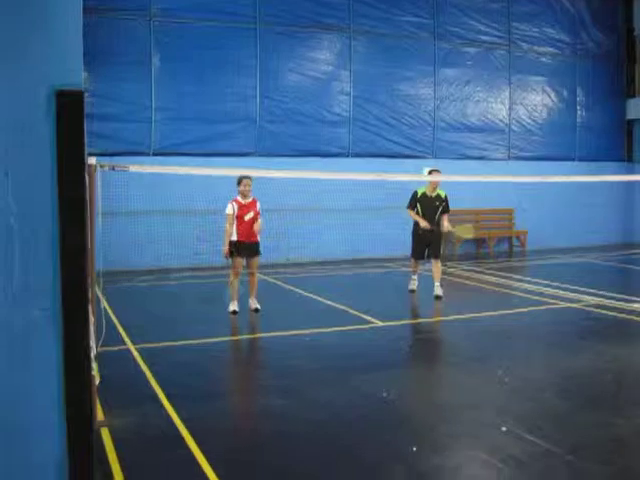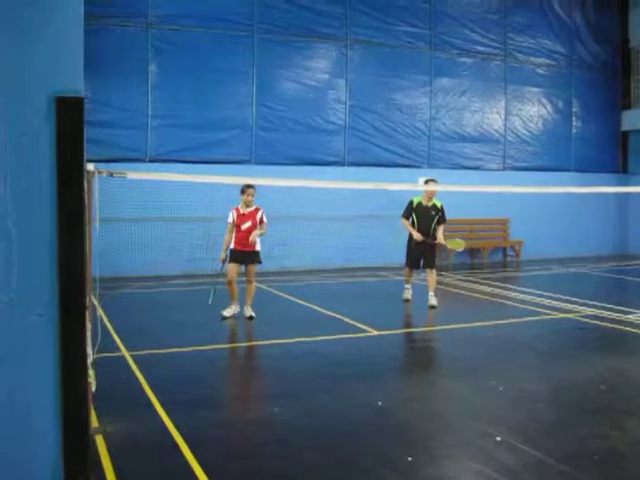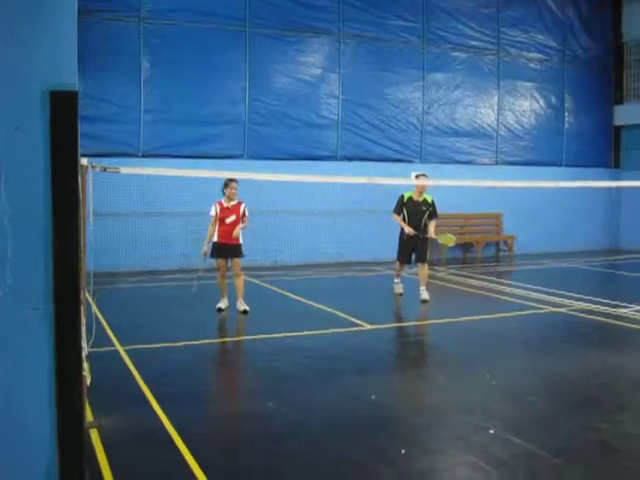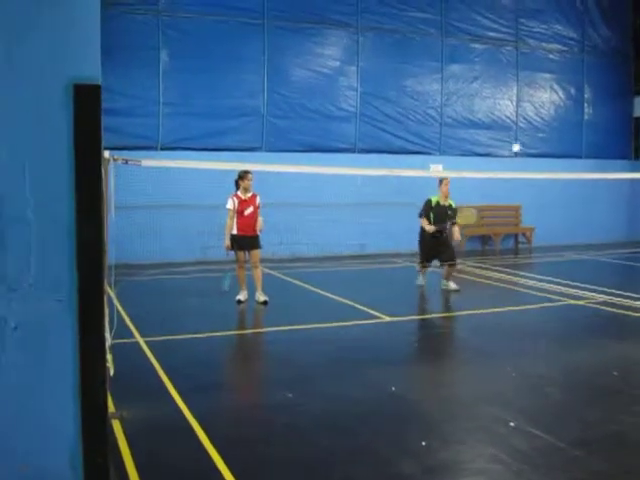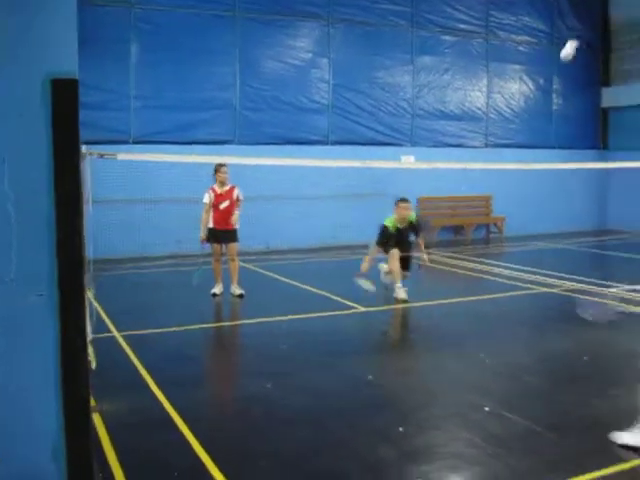
dt=0.7s
person 1, frame 1
left shoulder: (256, 203)
right shoulder: (233, 204)
right elbow: (229, 225)
left wrist: (259, 223)
right wrist: (226, 244)
left hip: (253, 242)
right hip: (238, 242)
left knee: (253, 272)
right knee: (236, 272)
left ankle: (252, 300)
right ankle: (234, 302)
person 1, frame 2
left shoulder: (259, 212)
right shoulder: (234, 212)
left elbow: (264, 229)
right elbow: (229, 233)
left wrist: (257, 233)
right wrist: (224, 251)
left hip: (252, 250)
right hip: (236, 250)
left knee: (250, 279)
right knee: (230, 279)
left ankle: (248, 308)
right ankle: (234, 306)
person 1, frame 3
left shoulder: (241, 205)
right shoulder: (217, 206)
left elbow: (245, 222)
right elbow: (212, 226)
left wrist: (240, 227)
right wrist: (206, 244)
left hip: (236, 244)
right hip: (220, 243)
left knee: (238, 273)
right knee: (222, 273)
left ankle: (240, 302)
right ankle: (223, 300)
person 1, frame 4
left shoulder: (256, 197)
right shoulder: (234, 199)
right elbow: (230, 219)
left wrist: (260, 220)
right wrist: (227, 238)
left hip: (253, 235)
right hip: (238, 236)
left knee: (256, 264)
right knee: (240, 264)
left ankle: (259, 292)
right ankle: (243, 292)
person 1, frame 5
left shoulder: (234, 190)
right shoulder: (210, 192)
left elbow: (238, 206)
right elbow: (206, 213)
left wrist: (236, 214)
right wrist: (203, 231)
left hip: (231, 228)
right hip: (215, 229)
left knee: (233, 257)
right knee: (216, 258)
left ankle: (234, 286)
right ankle: (218, 285)
person 2, frame 1
left shoulder: (442, 196)
right shoulder: (418, 193)
left elbow: (444, 213)
right elbow: (410, 210)
left wrist: (445, 223)
right wrist: (420, 220)
left hip: (435, 232)
right hip: (419, 231)
left knee: (436, 258)
right knee: (416, 257)
left ankle: (437, 286)
right ankle: (414, 278)
person 2, frame 2
left shoulder: (438, 206)
right shoulder: (414, 202)
left elbow: (441, 224)
right elbow: (404, 219)
left wrist: (439, 234)
right wrist: (413, 232)
left hip: (430, 241)
right hip: (415, 240)
left knee: (431, 268)
right knee: (410, 267)
left ankle: (431, 296)
right ankle: (407, 288)
person 2, frame 3
left shoulder: (429, 201)
right shoulder: (404, 197)
left elbow: (433, 218)
right elbow: (396, 215)
left wrist: (431, 229)
right wrist: (405, 226)
left hip: (422, 236)
right hip: (407, 235)
left knee: (422, 262)
right knee: (401, 261)
left ankle: (423, 290)
right ankle: (397, 282)
person 2, frame 4
left shoulder: (452, 206)
right shoulder: (431, 201)
left elbow: (454, 224)
right elbow: (422, 218)
left wrist: (456, 234)
right wrist: (426, 226)
left hip: (442, 237)
right hip: (428, 236)
left knee: (451, 261)
right knee: (424, 264)
left ankle: (446, 281)
right ankle: (421, 275)
person 2, frame 5
left shoulder: (413, 219)
right shoulder: (388, 225)
left elbow: (418, 236)
right elbow: (377, 246)
left wrist: (423, 253)
right wrist: (367, 262)
left hip: (403, 243)
right hip: (388, 244)
left knee: (403, 273)
right knee: (394, 254)
left ankle: (386, 268)
right ankle: (398, 288)
